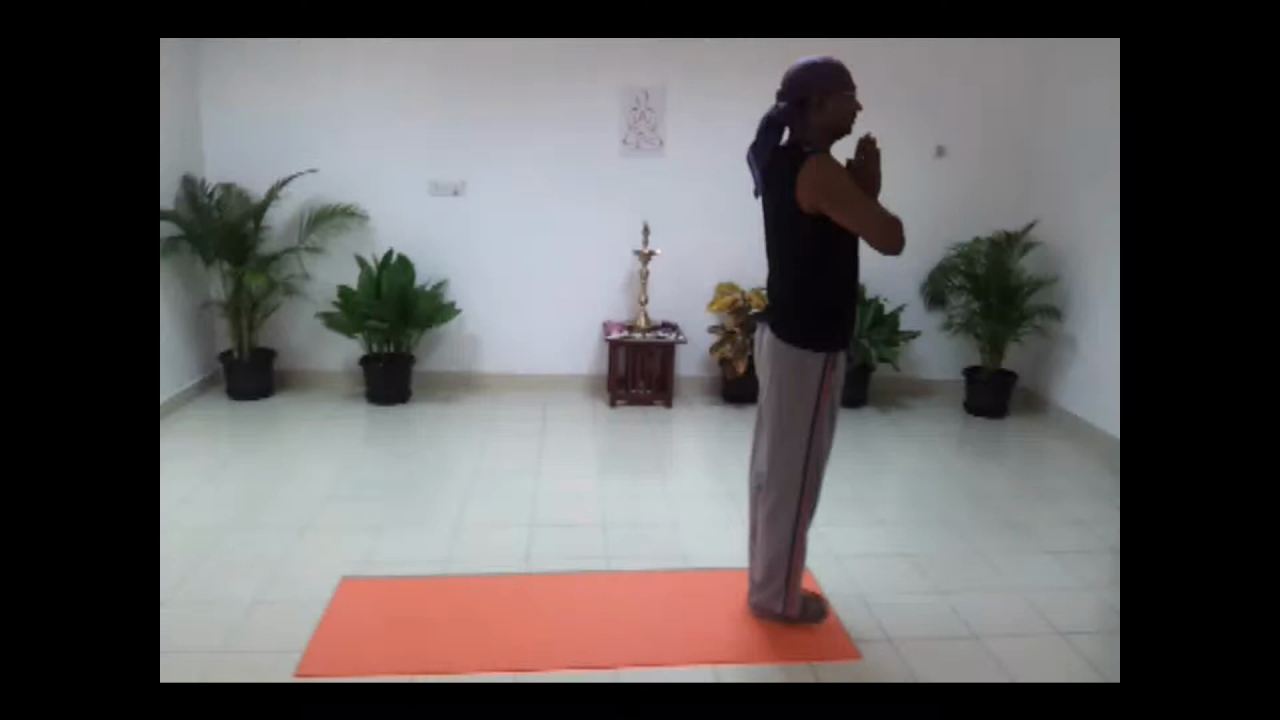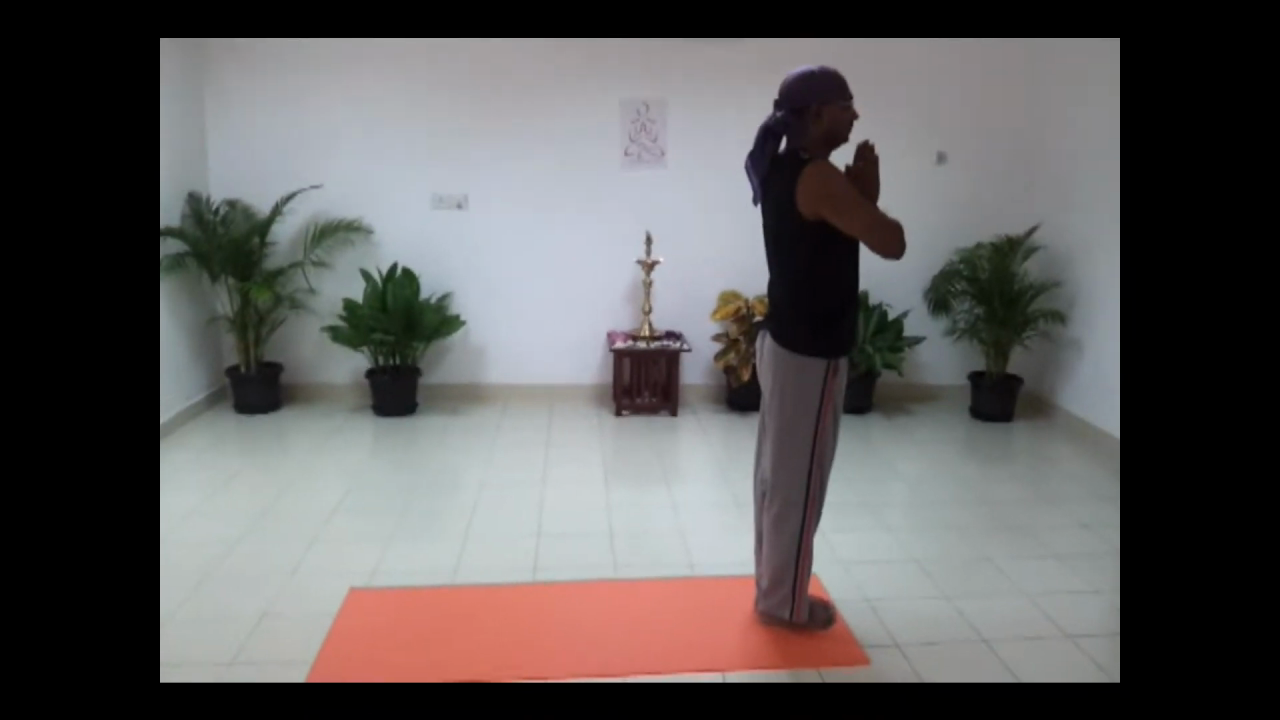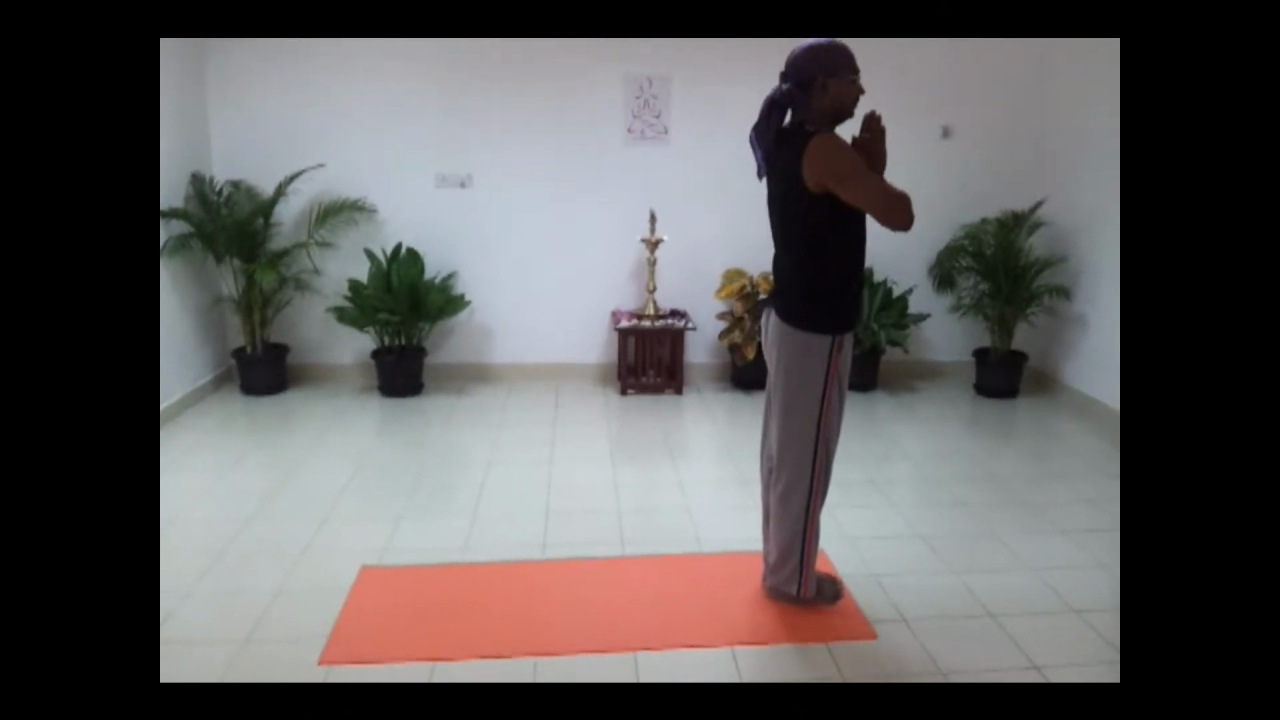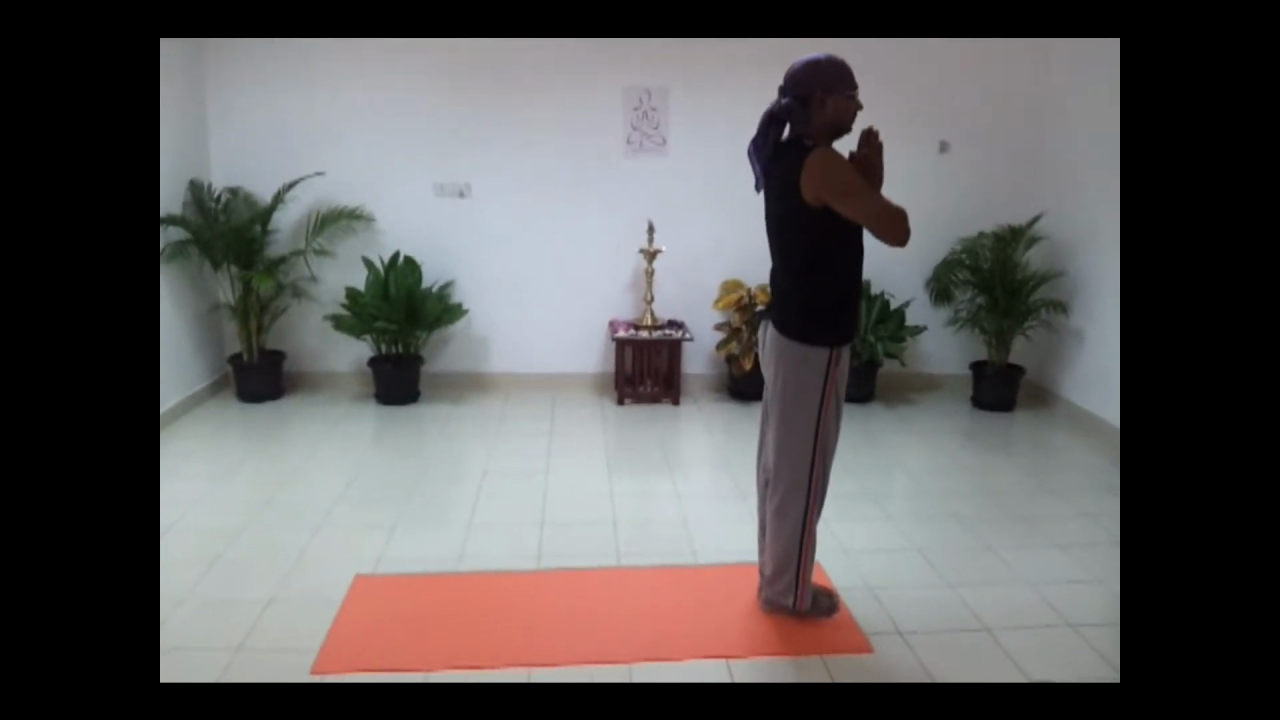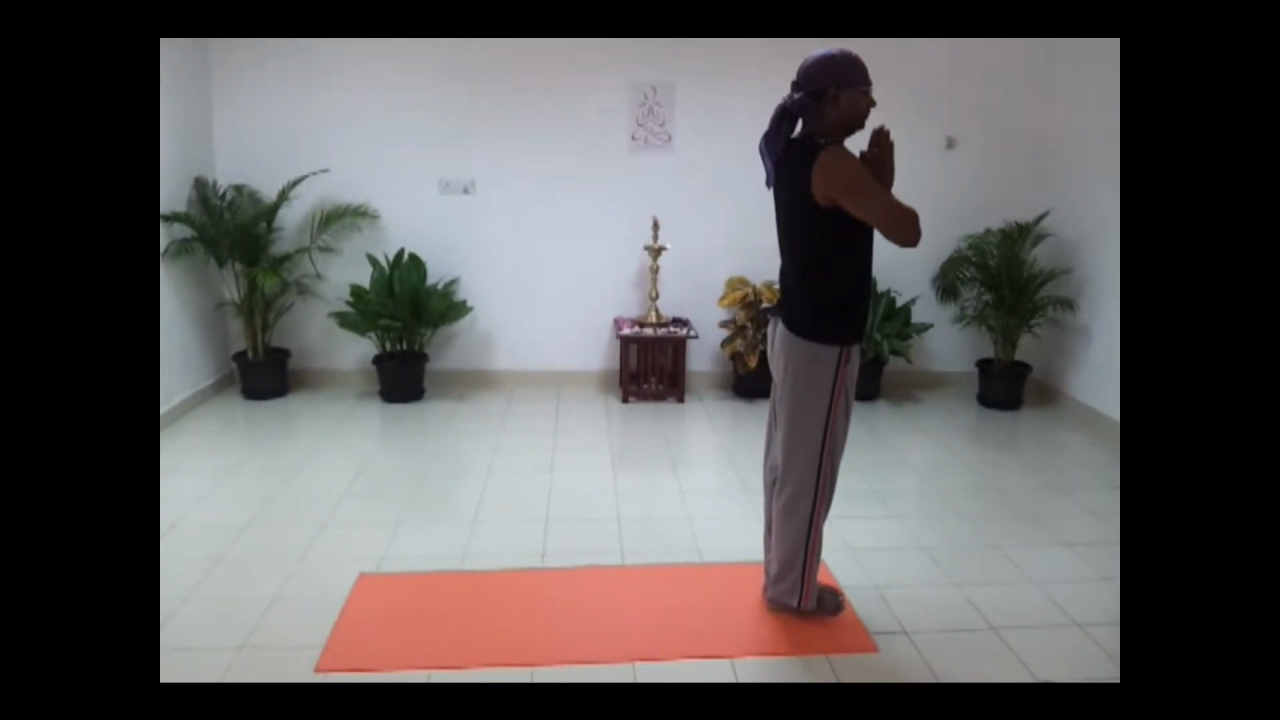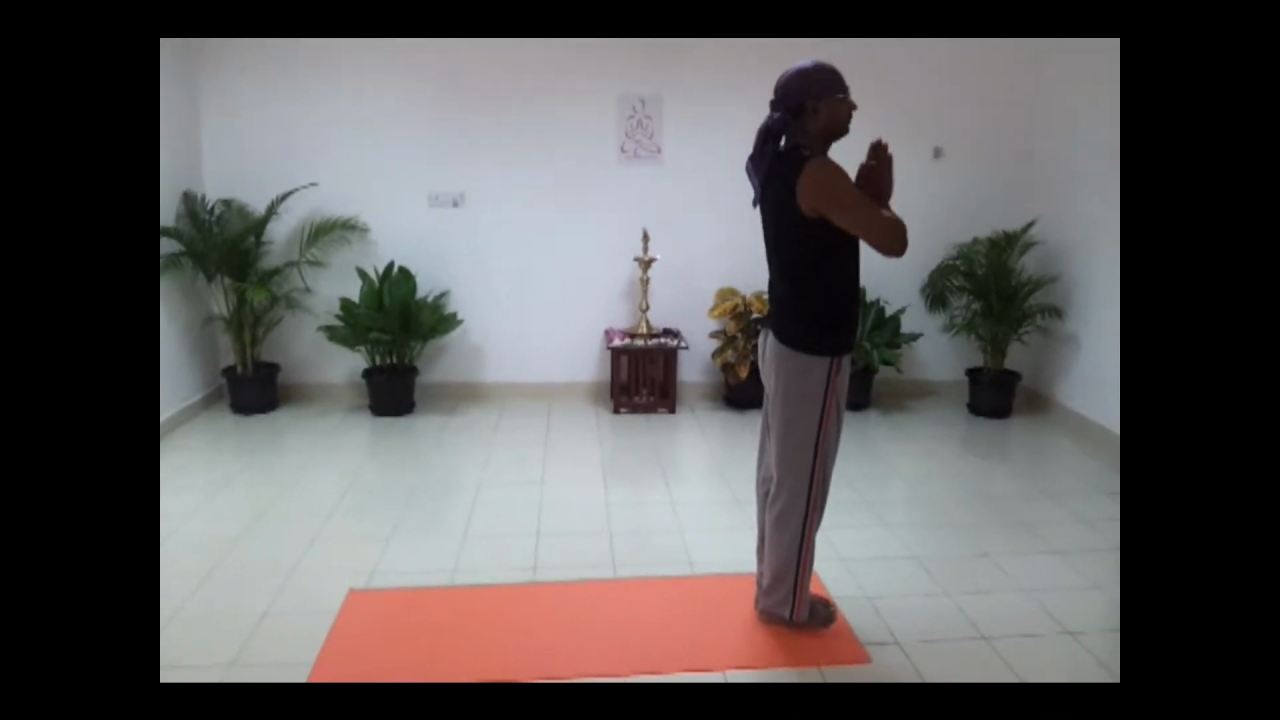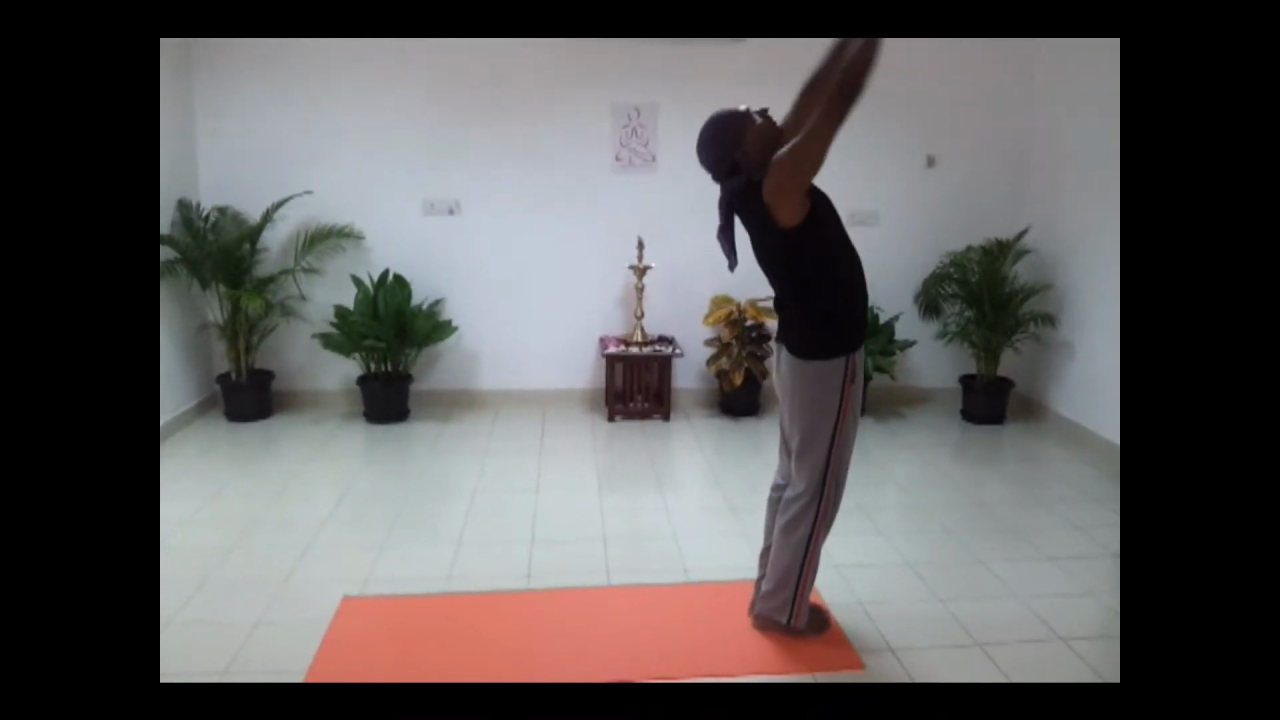
dt=0.7s
person 1, frame 1
left shoulder: (784, 162)
right shoulder: (818, 171)
left elbow: (836, 226)
right elbow: (890, 238)
left wrist: (859, 188)
right wrist: (868, 188)
left hip: (783, 334)
right hip: (808, 346)
left knee: (775, 467)
right knee: (793, 474)
left ankle: (768, 580)
right ankle: (777, 596)
person 1, frame 2
left shoulder: (783, 170)
right shoulder: (818, 177)
left elbow: (837, 232)
right elbow: (891, 243)
left wrist: (857, 194)
right wrist: (867, 193)
left hip: (784, 342)
right hip: (811, 353)
left knee: (779, 474)
right knee: (798, 480)
left ankle: (775, 587)
right ankle: (785, 602)
person 1, frame 3
left shoulder: (789, 145)
right shoulder: (824, 150)
left elbow: (844, 204)
right elbow: (899, 214)
left wrist: (865, 167)
right wrist: (875, 167)
left hip: (789, 318)
right hip: (815, 329)
left knee: (786, 451)
right knee: (804, 456)
left ankle: (783, 564)
right ankle: (792, 579)
person 1, frame 4
left shoulder: (786, 158)
right shoulder: (822, 165)
left elbow: (841, 218)
right elbow: (896, 230)
left wrist: (863, 181)
right wrist: (871, 181)
left hip: (786, 331)
right hip: (813, 342)
left knee: (782, 464)
right knee: (801, 469)
left ankle: (778, 575)
right ankle: (788, 590)
person 1, frame 5
left shoulder: (797, 155)
right shoulder: (833, 164)
left elbow: (849, 217)
right elbow: (907, 231)
left wrist: (874, 181)
right wrist: (883, 182)
left hip: (795, 329)
right hip: (822, 341)
left knee: (788, 463)
right knee: (808, 469)
left ankle: (784, 574)
right ankle: (793, 590)
person 1, frame 6
left shoulder: (783, 166)
right shoulder: (818, 175)
right elbow: (893, 242)
left wrist: (867, 196)
right wrist: (880, 199)
left hip: (785, 342)
right hip: (813, 353)
left knee: (780, 474)
right knee: (800, 482)
left ankle: (775, 586)
right ankle: (784, 601)
person 1, frame 7
left shoulder: (765, 184)
right shoulder: (780, 180)
left elbow: (813, 102)
right elbow: (836, 99)
left wrist: (846, 51)
right wrist: (857, 53)
left hip: (804, 353)
right hip: (825, 361)
left knee: (795, 480)
right knee: (814, 490)
left ankle: (775, 591)
right ankle: (780, 608)
